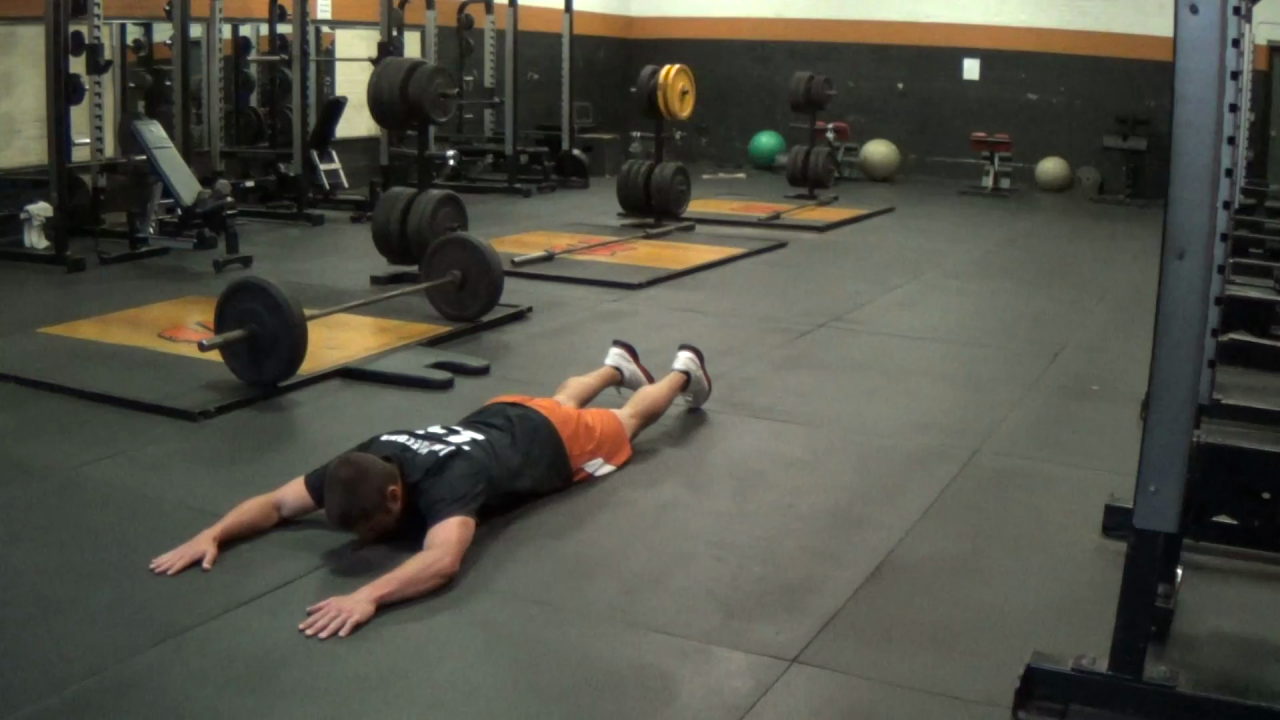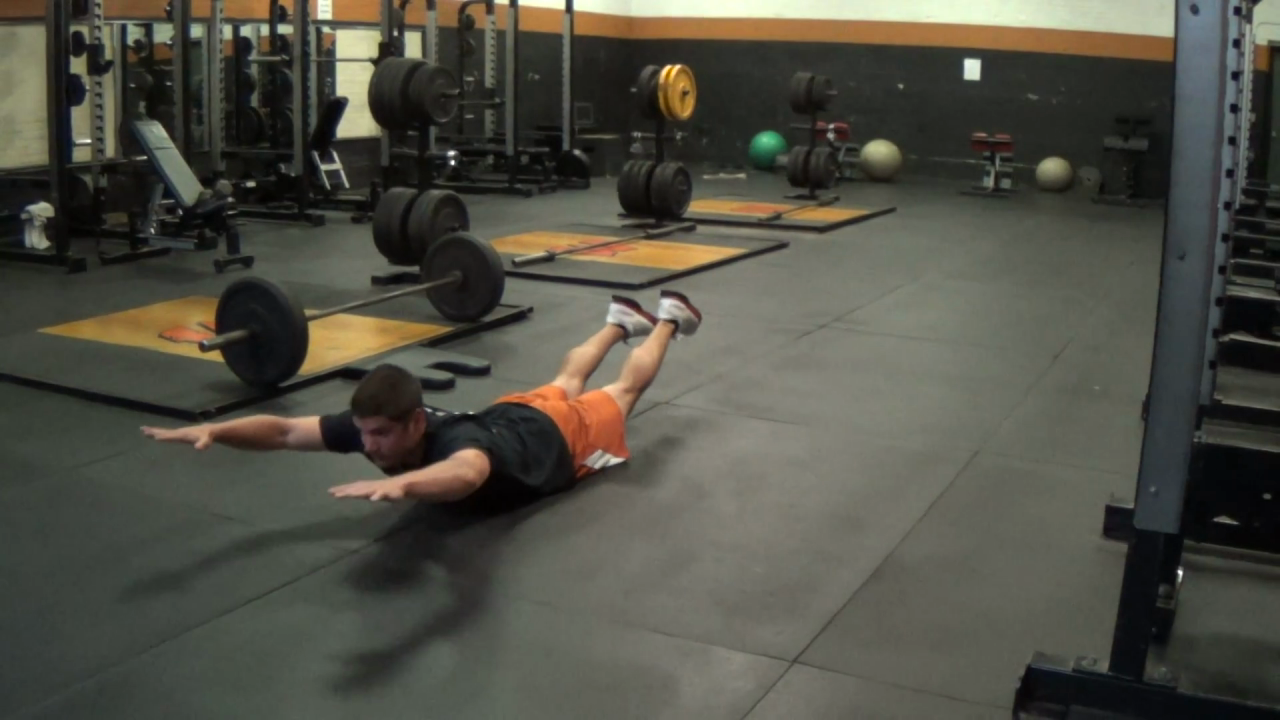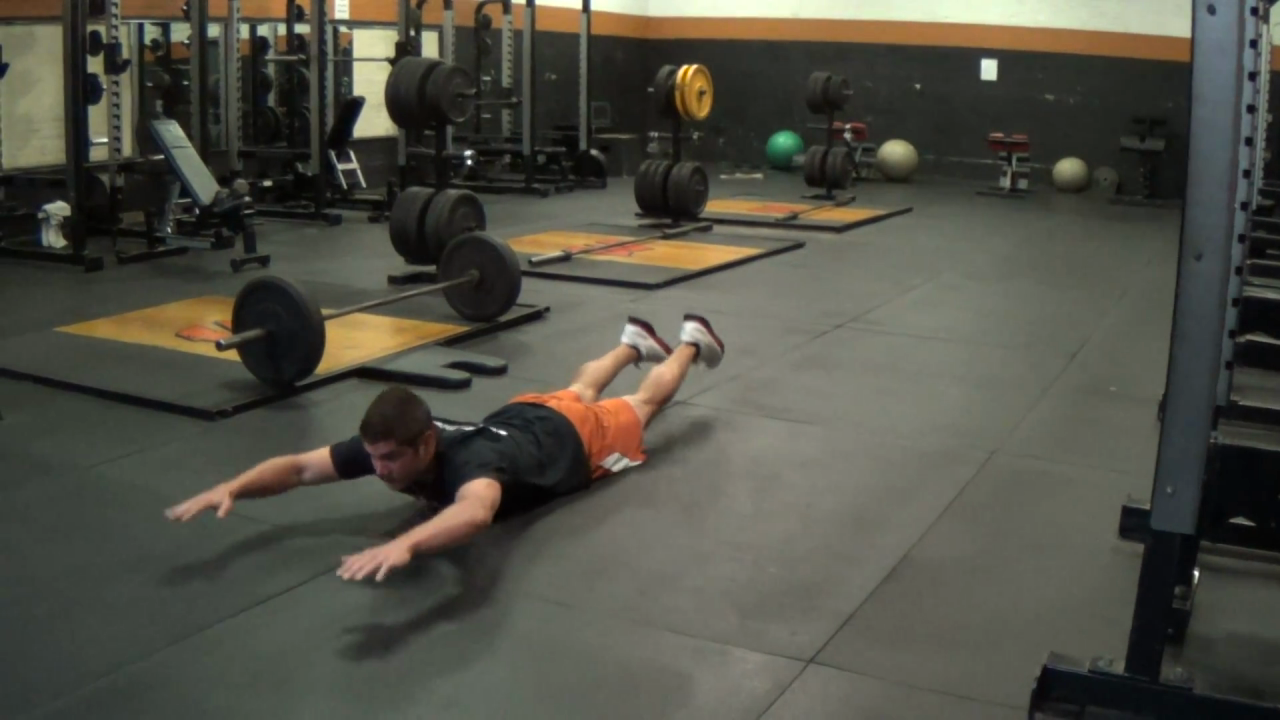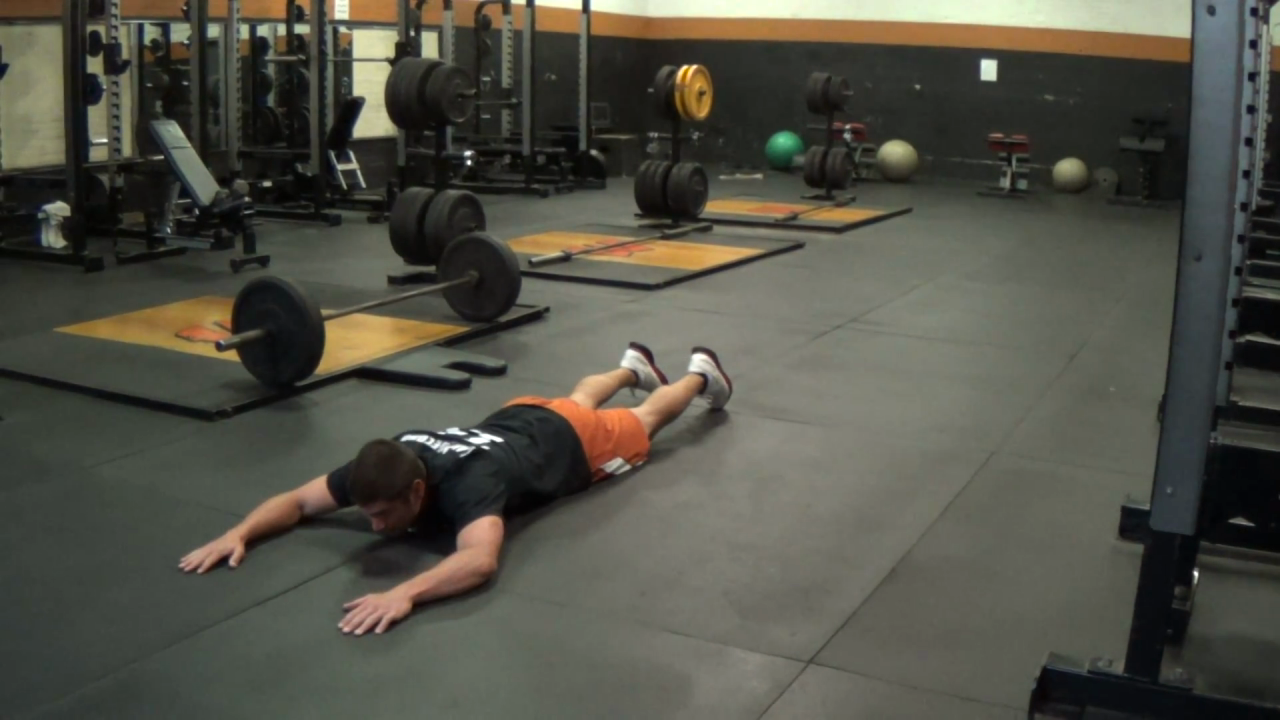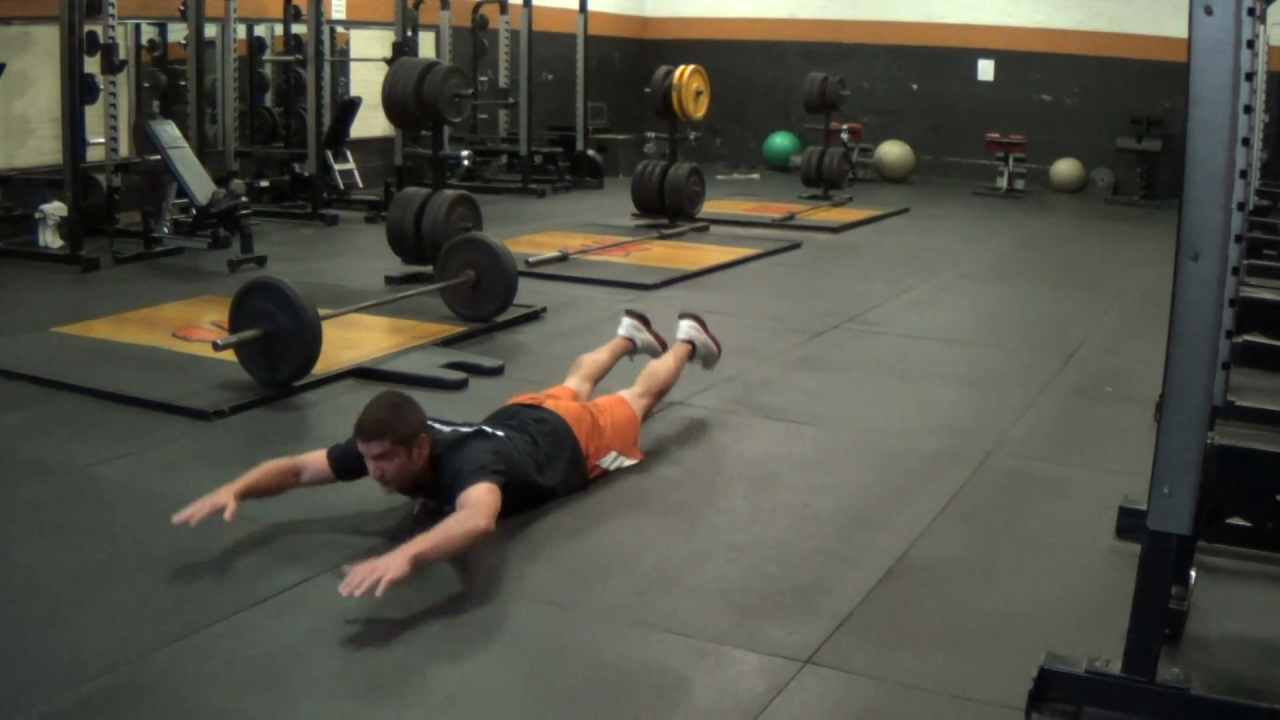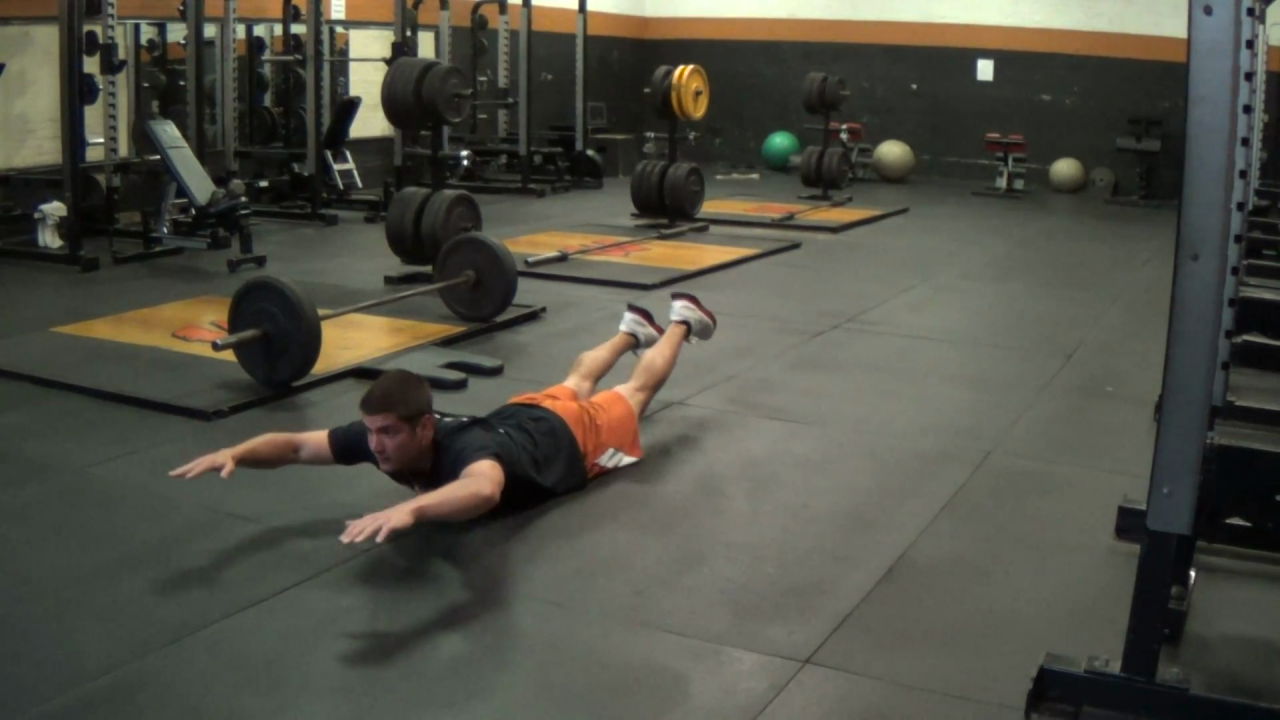
dt=0.7s
person 1, frame 1
left shoulder: (445, 483)
right shoulder: (367, 460)
left elbow: (443, 561)
right elbow: (277, 502)
left wrist: (369, 594)
right wrist: (212, 534)
left hip: (552, 443)
right hip: (497, 418)
left knee: (625, 422)
right knee: (564, 398)
left ankle: (683, 371)
right ankle: (618, 364)
person 1, frame 2
left shoulder: (456, 443)
right shoulder: (372, 422)
left elbow: (467, 475)
right elbow: (285, 429)
left wrist: (400, 482)
right wrist: (211, 429)
left hip: (558, 441)
right hip: (507, 419)
left knee: (621, 393)
right knee: (568, 385)
left ankle: (669, 318)
right ankle: (622, 321)
person 1, frame 3
left shoulder: (467, 459)
right shoulder: (383, 442)
left elbow: (477, 513)
right elbow: (299, 467)
left wrist: (404, 544)
right wrist: (230, 487)
left hip: (573, 441)
right hip: (523, 417)
left knee: (641, 405)
right knee: (581, 389)
left ankle: (691, 343)
right ankle: (634, 341)
person 1, frame 4
left shoulder: (467, 484)
right shoulder: (388, 460)
left elbow: (481, 560)
right elbow: (298, 500)
left wrist: (404, 593)
right wrist: (238, 533)
left hip: (569, 443)
right hip: (516, 421)
left knee: (642, 421)
right knee: (579, 398)
left ankle: (701, 373)
right ankle: (634, 366)
person 1, frame 5
left shoulder: (463, 460)
right shoulder: (378, 450)
left elbow: (477, 521)
right elbow: (296, 467)
left wrist: (403, 555)
right wrist: (235, 487)
left hip: (566, 447)
right hip: (518, 417)
left knee: (628, 406)
right knee: (574, 382)
left ankle: (687, 341)
right ankle: (632, 334)
person 1, frame 6
left shoulder: (462, 449)
right shoulder: (377, 435)
left elbow: (485, 490)
right elbow: (291, 445)
left wrist: (409, 508)
right wrist: (233, 453)
left hip: (567, 438)
right hip: (516, 418)
left knee: (632, 396)
right knee: (575, 384)
left ankle: (681, 321)
right ankle: (632, 329)
